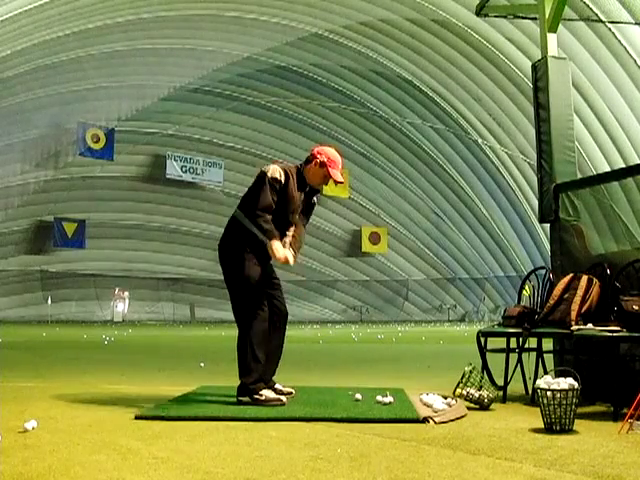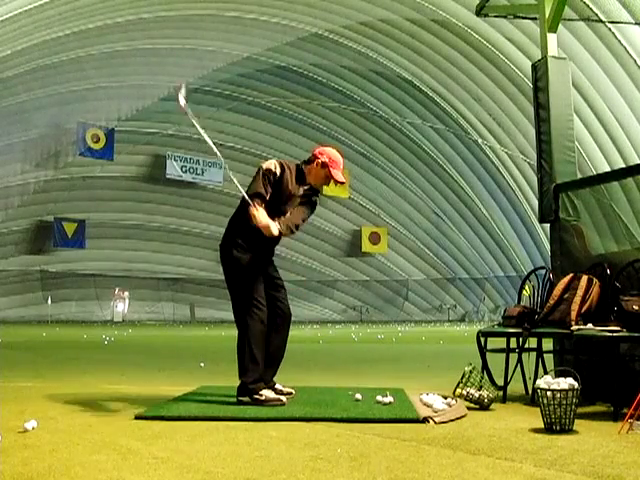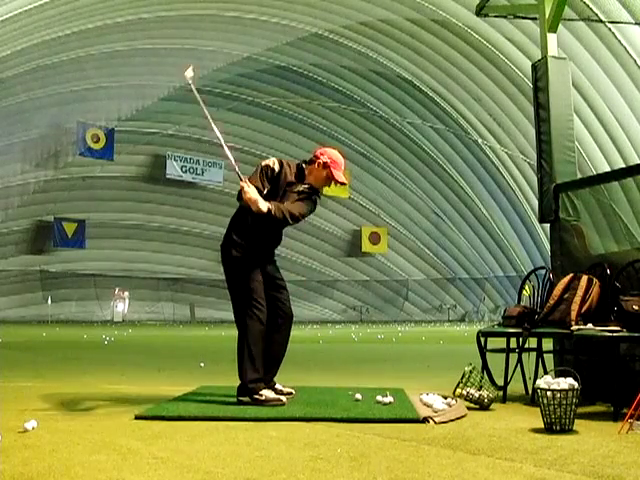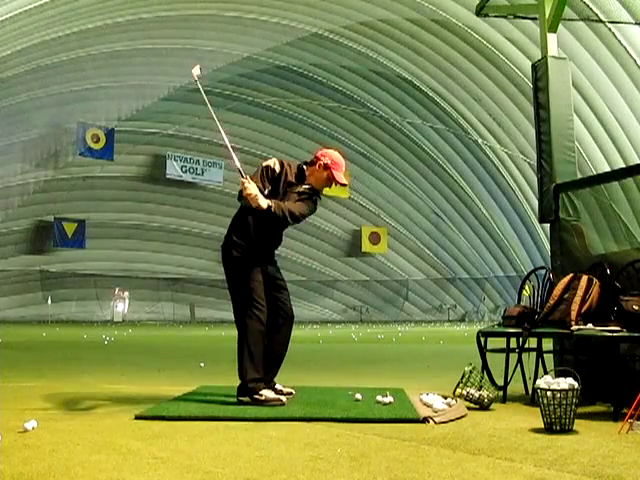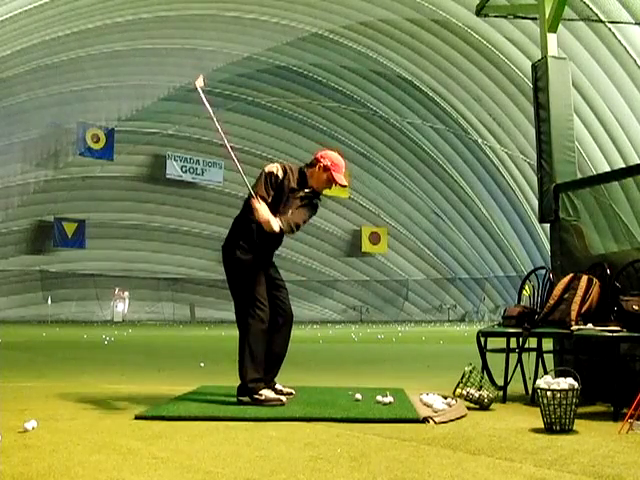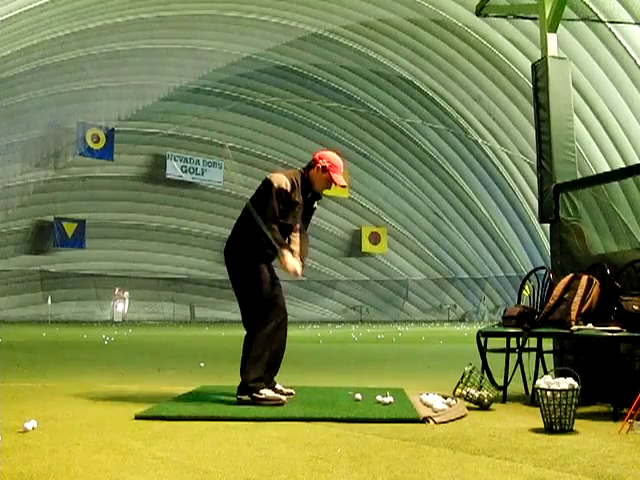
dt=0.1s
person 1, frame 1
left shoulder: (309, 196)
right shoulder: (278, 174)
left elbow: (297, 227)
right elbow: (260, 213)
left wrist: (288, 248)
right wrist: (273, 242)
left hip: (260, 254)
right hip: (239, 249)
left knee: (277, 314)
right knee: (255, 315)
left ankle: (264, 379)
right ankle: (250, 387)
person 1, frame 2
left shoulder: (310, 197)
right shoulder: (276, 170)
left elbow: (293, 220)
right elbow: (253, 199)
left wrist: (274, 225)
right wrist: (258, 215)
left hip: (263, 255)
right hip: (240, 248)
left knee: (280, 314)
right knee: (255, 315)
left ankle: (264, 380)
right ankle: (250, 387)
person 1, frame 3
left shoulder: (310, 196)
right shoulder: (276, 167)
left elbow: (289, 213)
right elbow: (247, 191)
left wrist: (264, 206)
right wrist: (250, 195)
left hip: (264, 254)
right hip: (240, 248)
left knee: (282, 315)
right knee: (254, 315)
left ankle: (264, 380)
right ankle: (250, 387)
person 1, frame 4
left shoulder: (311, 197)
right shoulder: (277, 168)
left elbow: (290, 212)
right elbow: (247, 193)
left wrist: (266, 203)
right wrist: (252, 194)
left hip: (264, 255)
right hip: (240, 248)
left knee: (283, 316)
right knee: (255, 316)
left ankle: (265, 380)
right ankle: (250, 387)
person 1, frame 5
left shoulder: (311, 200)
right shoulder: (279, 173)
left elbow: (293, 221)
right elbow: (254, 201)
left wrist: (275, 222)
right wrist: (261, 212)
left hip: (264, 257)
right hip: (241, 250)
left knee: (282, 316)
right knee: (257, 316)
left ankle: (265, 380)
right ankle: (250, 386)
person 1, frame 6
left shoulder: (309, 200)
right shoulder: (282, 182)
left elbow: (300, 235)
right elbow: (267, 223)
left wrist: (294, 258)
right wrist: (284, 254)
left hip: (259, 257)
right hip: (246, 254)
left knee: (278, 318)
right knee: (264, 318)
left ankle: (265, 380)
right ankle: (251, 386)
